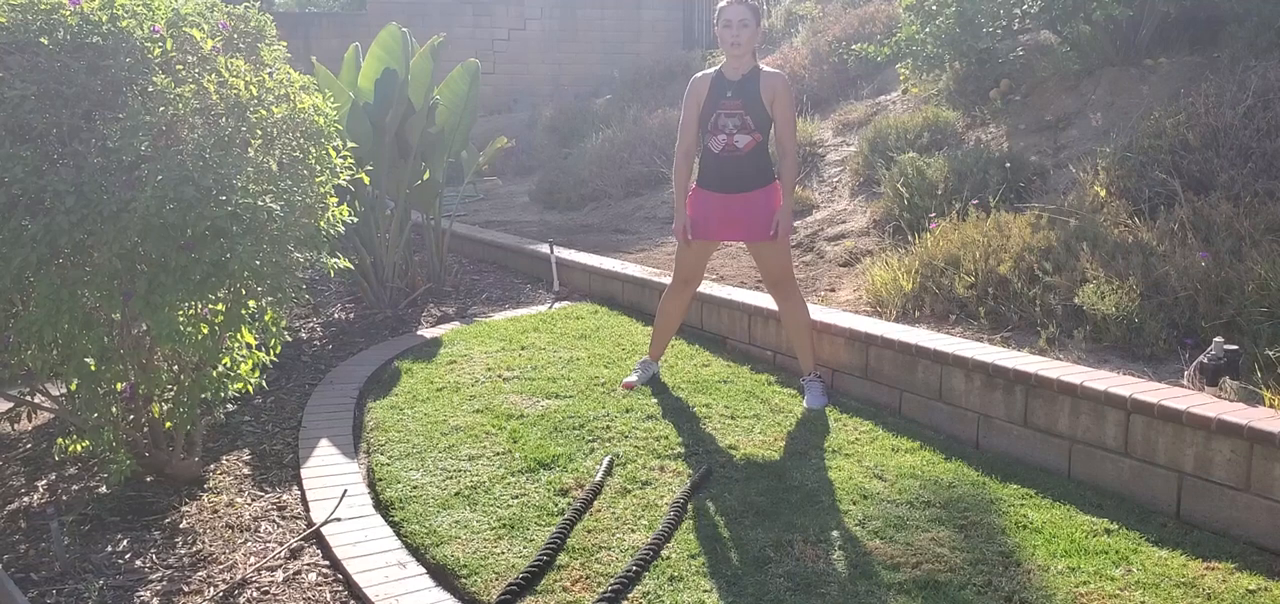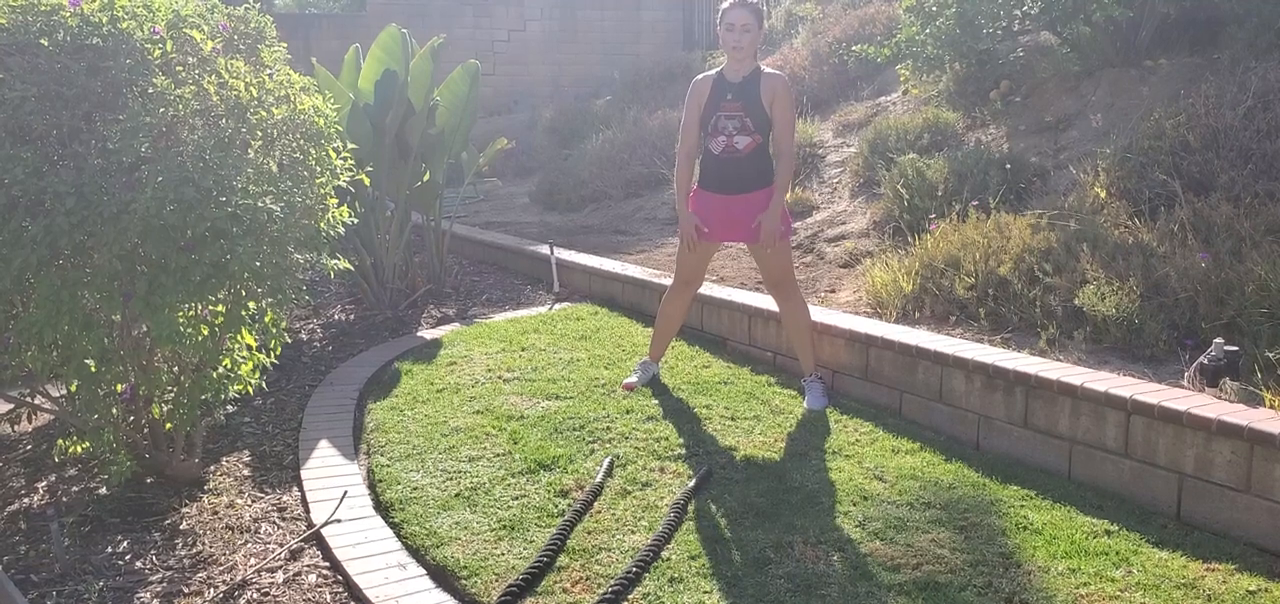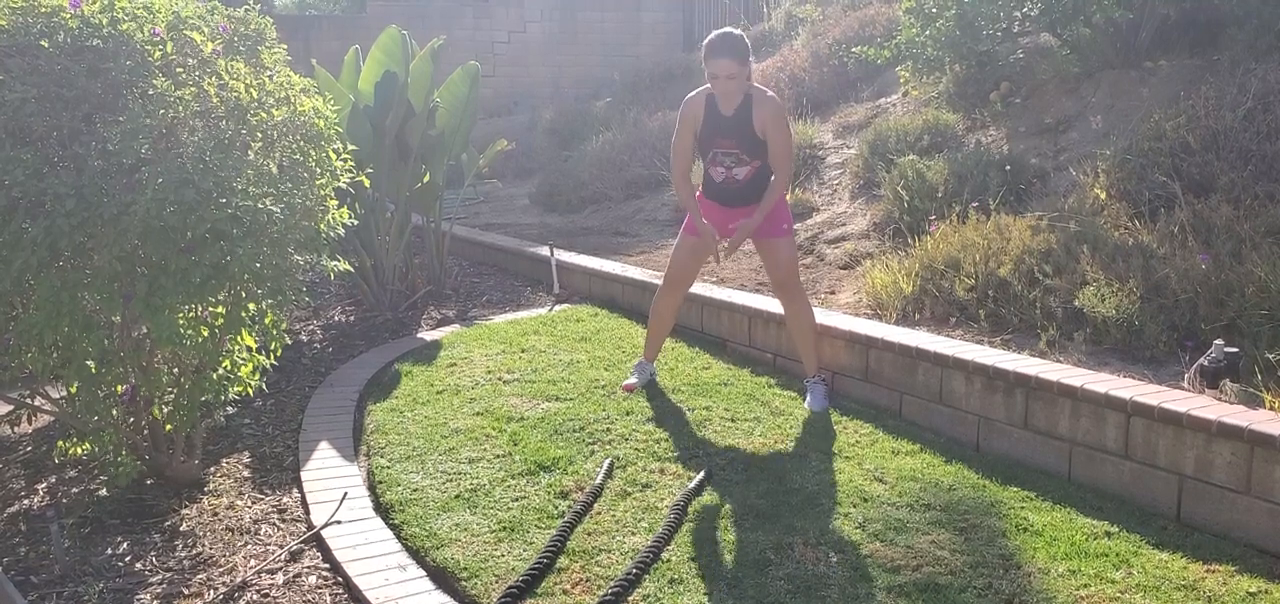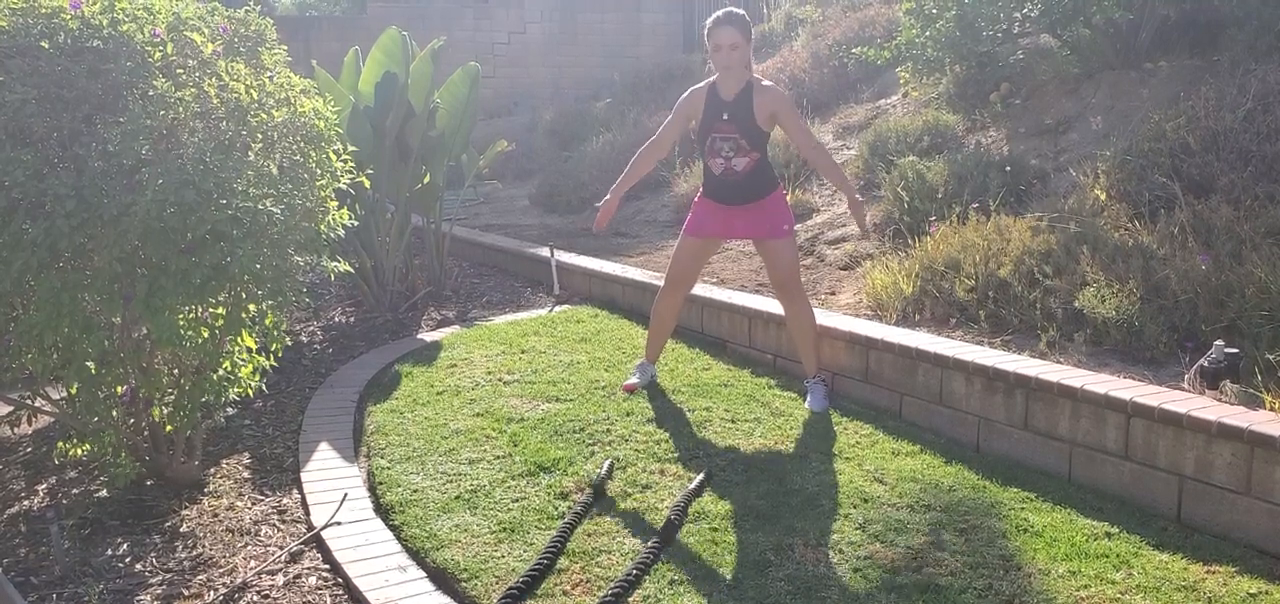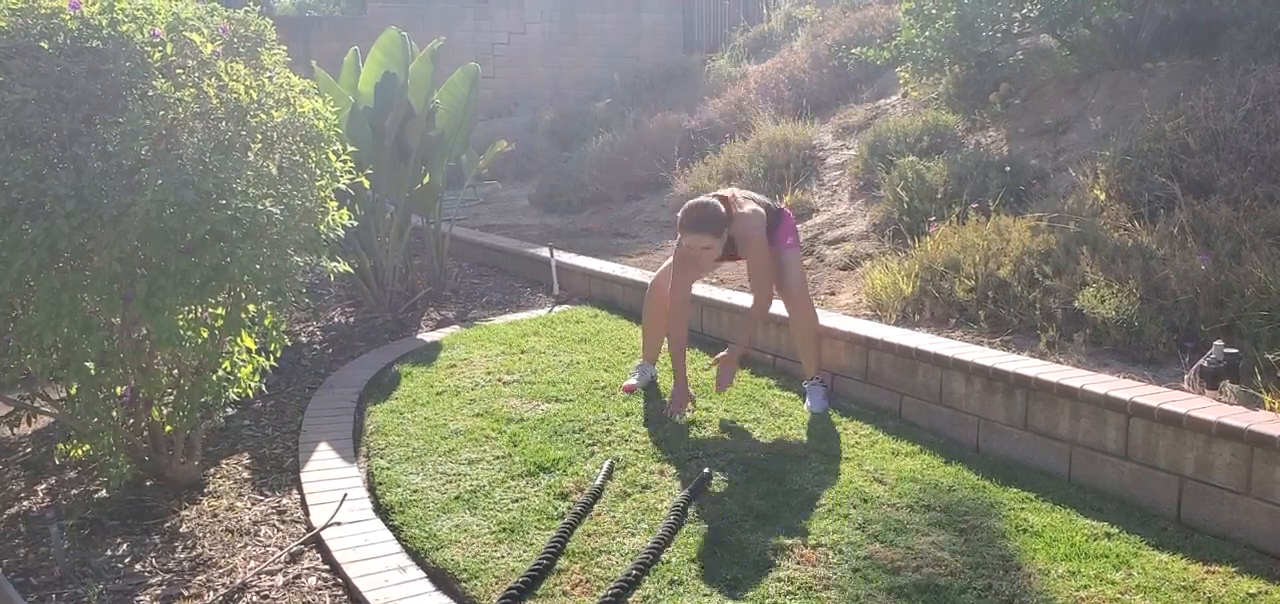
dt=1s
person 1, frame 1
left shoulder: (773, 83)
right shoulder: (701, 84)
left elbow: (788, 150)
right elbow: (685, 150)
left wrist: (786, 208)
right wrist: (679, 209)
left hip: (759, 198)
right hip: (708, 198)
left knee: (783, 287)
right knee: (682, 282)
left ankle: (811, 376)
right ankle: (650, 361)
person 1, frame 2
left shoulder: (774, 84)
right shoulder: (702, 85)
left elbow: (785, 152)
right elbow: (686, 151)
left wrist: (775, 209)
right wrist: (683, 210)
left hip: (758, 200)
right hip: (708, 199)
left knee: (784, 287)
right knee: (683, 284)
left ankle: (812, 377)
right ankle: (650, 362)
person 1, frame 3
left shoulder: (767, 106)
right shoulder: (693, 106)
left elbow: (783, 171)
right elbow: (680, 171)
left wrist: (754, 222)
right wrist: (700, 223)
left hip: (763, 207)
right hip: (711, 206)
left knee: (789, 288)
right knee: (672, 284)
left ankle: (814, 379)
right ankle: (646, 364)
person 1, frame 4
left shoulder: (769, 97)
right shoulder: (695, 98)
left elbow: (811, 148)
right elbow: (656, 147)
left wrist: (850, 194)
right wrist: (614, 195)
left hip: (763, 205)
right hip: (712, 204)
left knee: (789, 290)
right knee: (673, 286)
left ankle: (815, 379)
right ankle: (647, 365)
person 1, frame 5
left shoulder: (748, 227)
right shoulder: (690, 241)
left elbow: (762, 299)
right elbow: (676, 317)
left wrist: (734, 353)
right wrist: (681, 384)
left hip: (775, 226)
left knee: (796, 296)
right knee: (659, 290)
left ankle: (814, 381)
right ankle: (646, 365)
